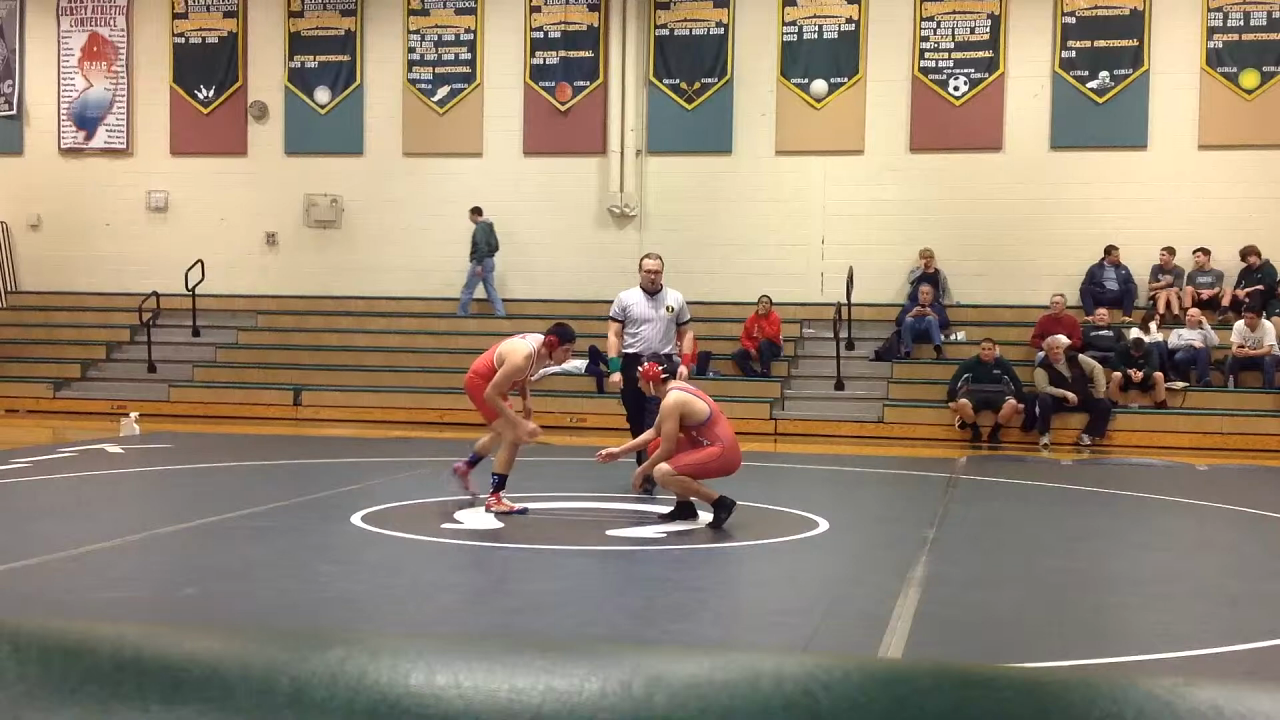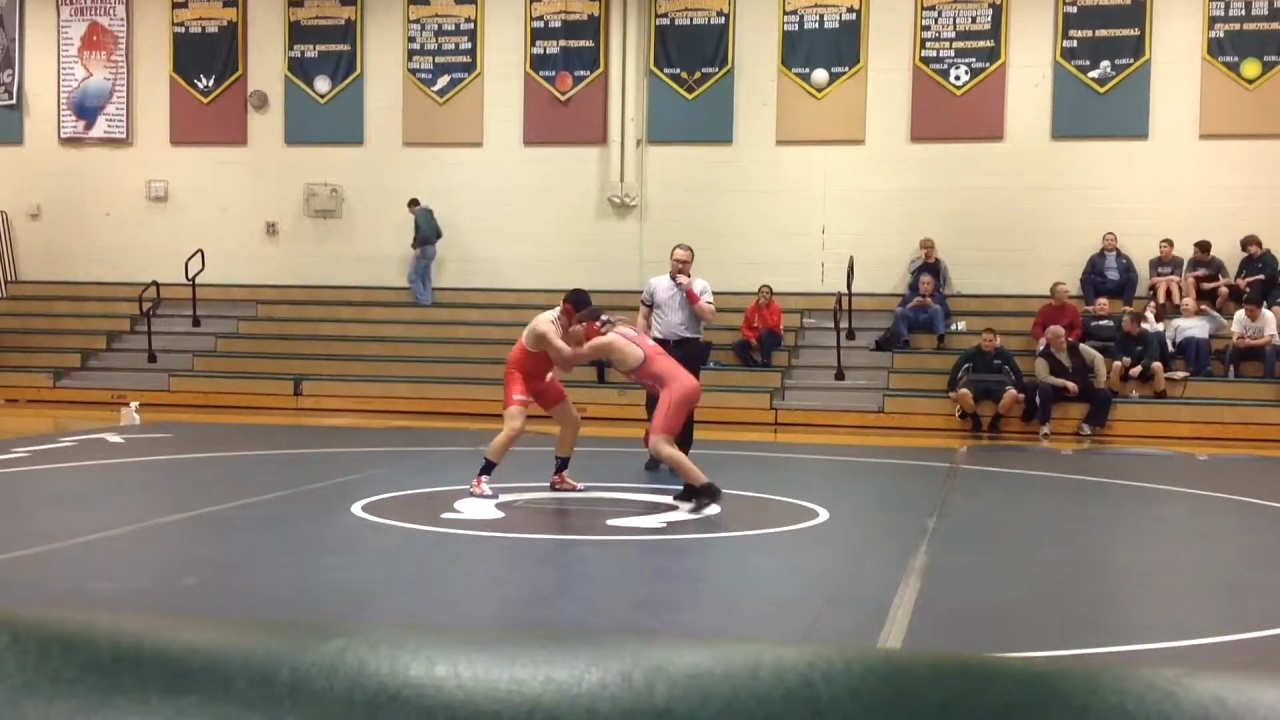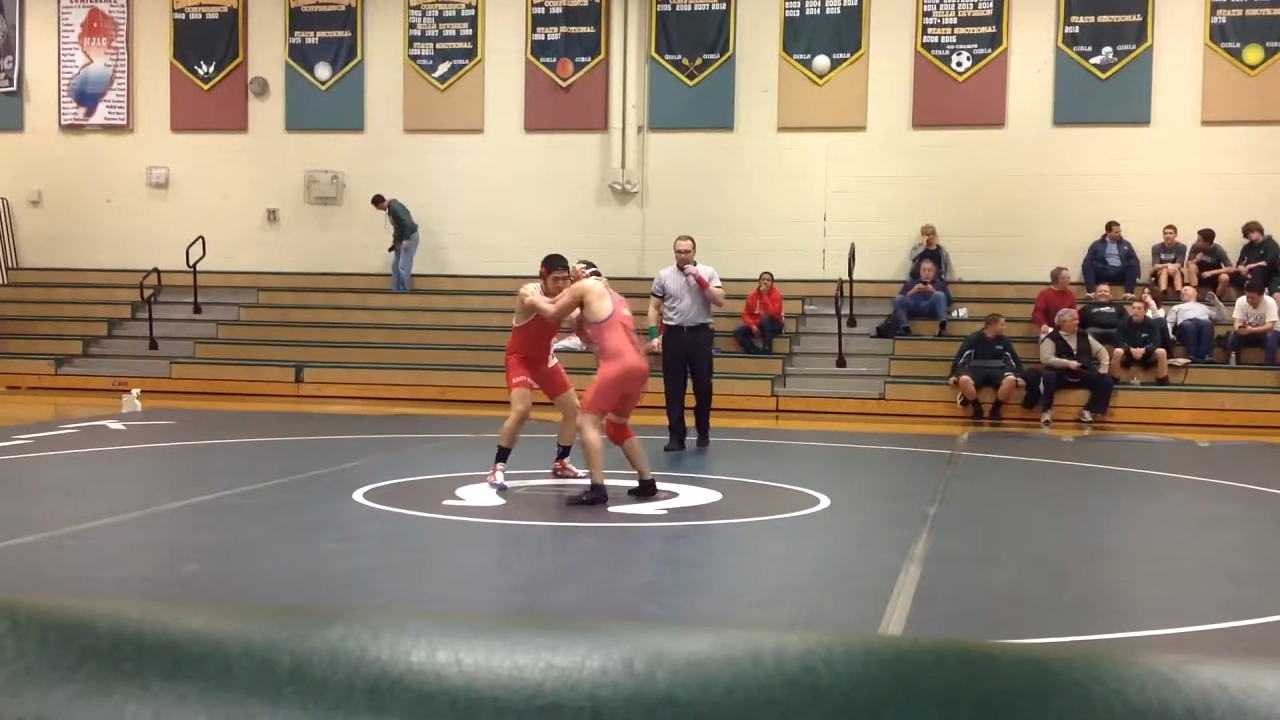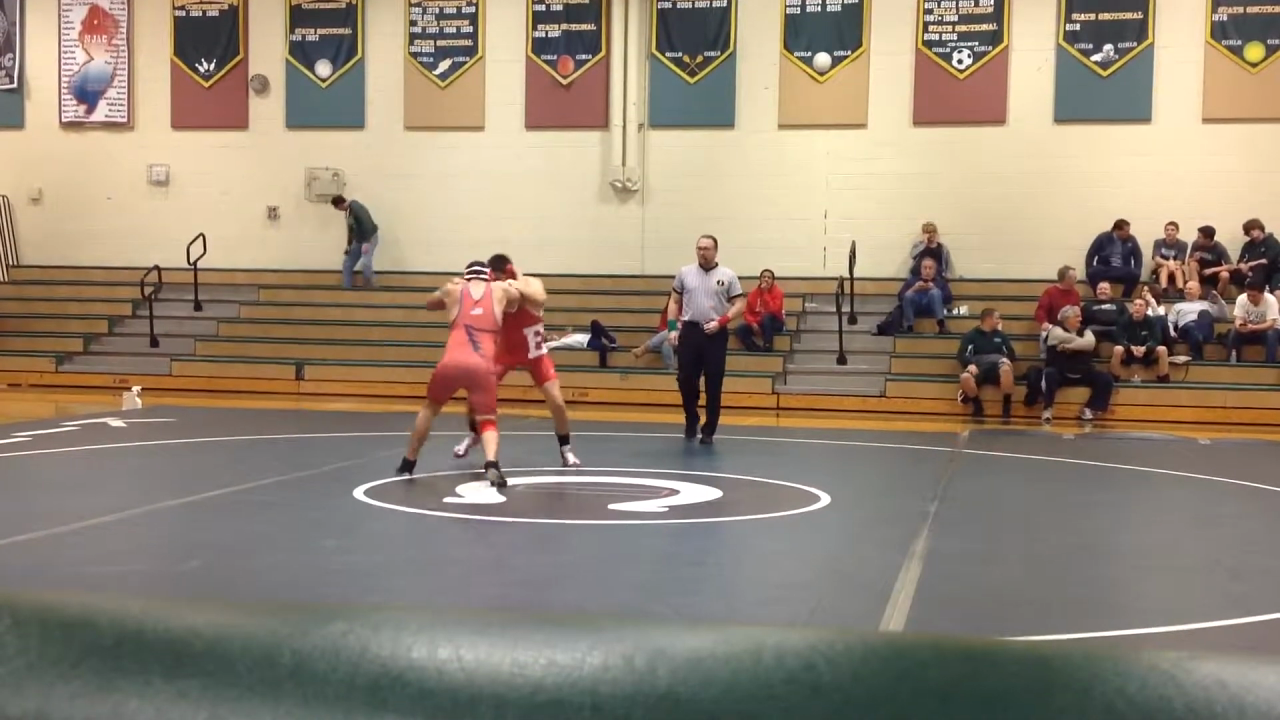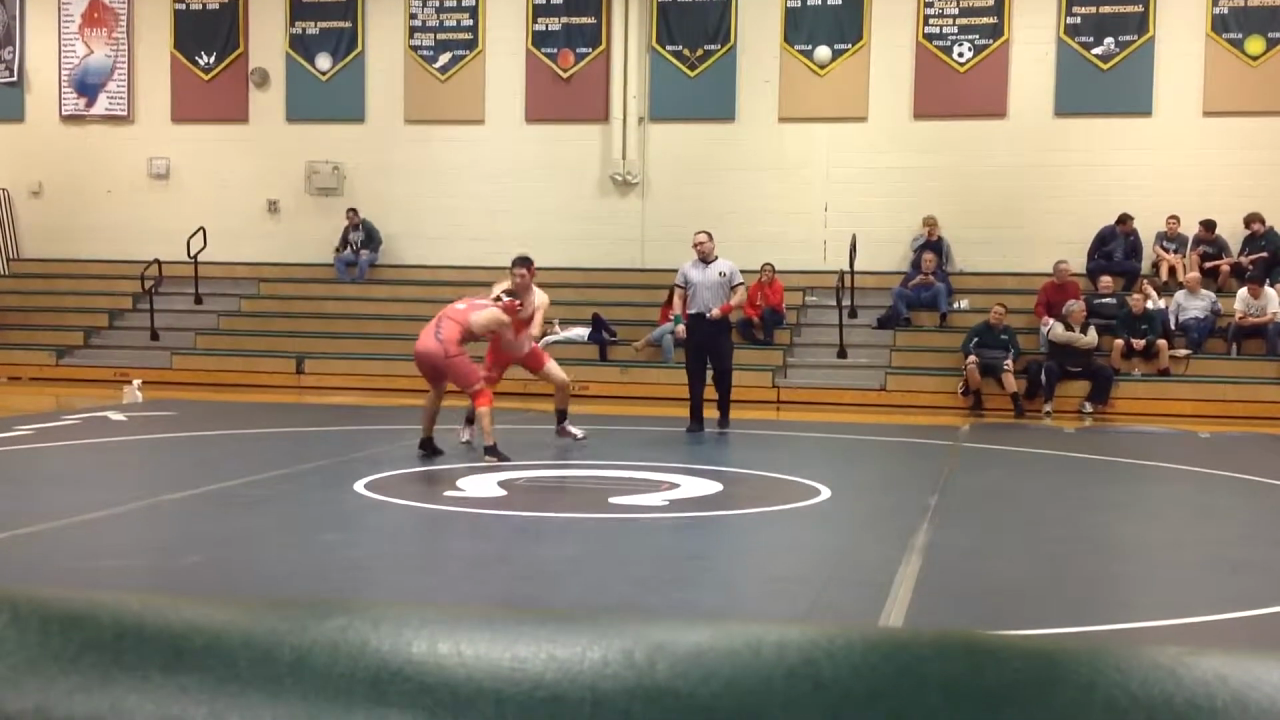
dt=1s
person 1, frame 1
left shoulder: (676, 299)
right shoulder: (625, 298)
left elbow: (687, 333)
right elbow: (613, 335)
left wrist: (685, 363)
right wrist: (614, 368)
right hip: (632, 365)
left knee: (654, 421)
right knee: (636, 422)
left ankle: (648, 476)
person 1, frame 2
left shoulder: (701, 286)
right shoulder: (654, 284)
left elbow: (709, 316)
right elbow: (643, 317)
left wrist: (690, 291)
left hip: (689, 349)
right hip: (660, 348)
right knee: (655, 400)
left ankle: (681, 455)
person 1, frame 3
left shoulder: (707, 273)
right shoulder: (664, 276)
left elbow: (720, 300)
right elbow: (653, 308)
left wrist: (700, 280)
right wrist: (654, 335)
left hip: (700, 334)
right hip: (673, 335)
left knee: (703, 385)
right knee: (673, 388)
left ankle: (703, 431)
right ankle: (676, 437)
person 1, frame 4
left shoulder: (728, 276)
right shoulder: (684, 273)
left elbow: (740, 305)
right elbow: (674, 302)
left wrist: (720, 322)
right wrist: (672, 328)
left hip: (715, 334)
right hip: (689, 331)
left knee: (713, 385)
right knee: (686, 380)
left ankle: (708, 431)
right ankle: (691, 420)
person 1, frame 5
left shoulder: (728, 267)
right shoulder: (686, 269)
left elbow: (741, 294)
right elbow: (678, 298)
left wrist: (723, 310)
right wrist: (678, 321)
left hip: (720, 325)
right hip: (695, 324)
left knee: (723, 371)
right knee: (695, 375)
left ankle: (724, 414)
right ankle: (696, 420)
person 2, frame 1
left shoulder: (543, 346)
right shoulder: (523, 356)
right elbow: (491, 394)
left wrist: (526, 400)
right wrist: (521, 424)
left hip: (492, 380)
right hip: (480, 381)
left knee: (501, 432)
right knee: (513, 437)
left ankle: (464, 467)
right ankle: (495, 498)
person 2, frame 2
left shoulder: (569, 322)
right shoulder: (545, 326)
right elbow: (566, 358)
left hip: (541, 376)
right hip: (519, 374)
left knee: (573, 421)
right knee: (514, 428)
left ankle: (559, 476)
right ankle: (480, 480)
person 2, frame 3
right shoulder: (528, 293)
left hip: (545, 360)
right hip: (520, 359)
left knee: (573, 409)
right knee: (521, 411)
left ankle: (561, 462)
right ankle: (497, 468)
person 2, frame 4
left shoulder: (531, 284)
left elbow: (541, 300)
left wrist: (517, 286)
left hip: (534, 350)
right hip: (505, 349)
left knee: (557, 403)
left ankle: (566, 450)
right ankle: (473, 435)
person 2, frame 5
left shoulder: (541, 299)
right shoulder: (501, 289)
left elbow: (536, 330)
left hip: (526, 347)
right hip: (500, 347)
left knee: (563, 382)
left ankle: (562, 426)
right ankle: (468, 426)
person 3, frame 1
left shoulder: (672, 401)
right shoulder: (675, 391)
left elbow: (667, 449)
right elbow: (655, 432)
left wrist: (642, 471)
right wrist: (620, 451)
left hip: (723, 454)
right hip: (714, 446)
left knee: (661, 473)
right knee: (655, 448)
left ankle: (720, 503)
right ankle: (685, 506)
person 3, frame 2
left shoulder: (606, 343)
right shoulder: (622, 330)
left elbow: (571, 358)
left hip: (677, 387)
right hip: (685, 384)
left knee: (658, 446)
right knee: (654, 439)
left ankle: (707, 489)
right ankle: (692, 487)
person 3, frame 3
left shoulder: (586, 286)
right shoulder: (615, 297)
left elbow: (553, 314)
left wrist: (536, 301)
left hip: (617, 366)
right hip: (638, 366)
left knee: (586, 422)
right knee: (617, 426)
left ankle: (598, 488)
right ankle: (647, 482)
person 3, frame 4
left shoulder: (452, 289)
right shoulder: (500, 289)
left elbow: (429, 304)
left hip: (451, 363)
right hip: (481, 367)
left knee: (429, 409)
right knee: (486, 422)
left ankle: (408, 464)
right ankle: (491, 464)
person 3, frame 5
left shoulder: (471, 301)
right shoulder: (500, 317)
left hip: (421, 347)
right hip: (445, 349)
left knee: (437, 391)
right knee: (482, 395)
left ankle: (426, 443)
right ankle: (490, 449)
